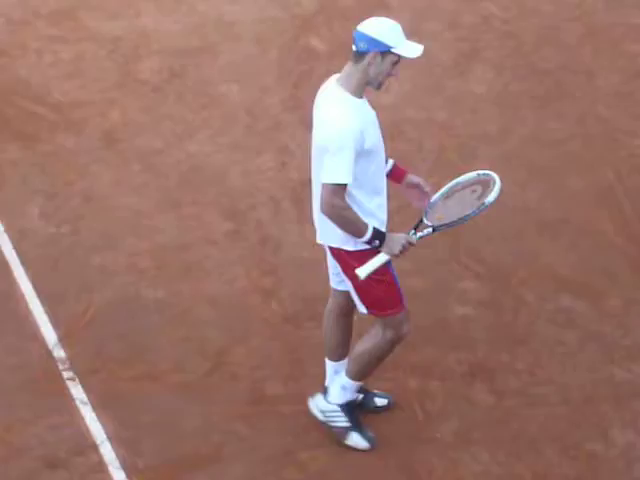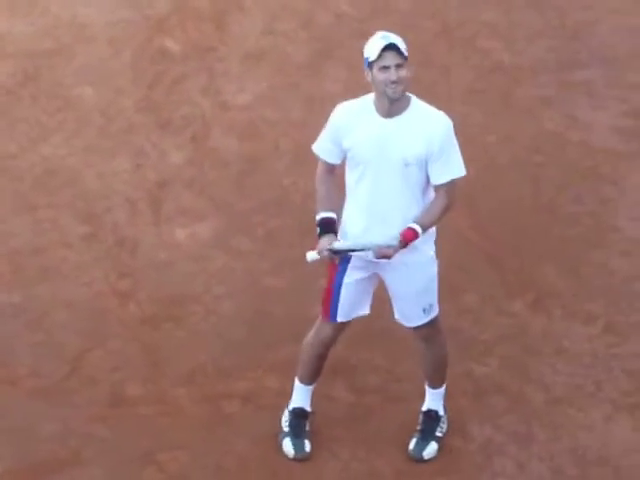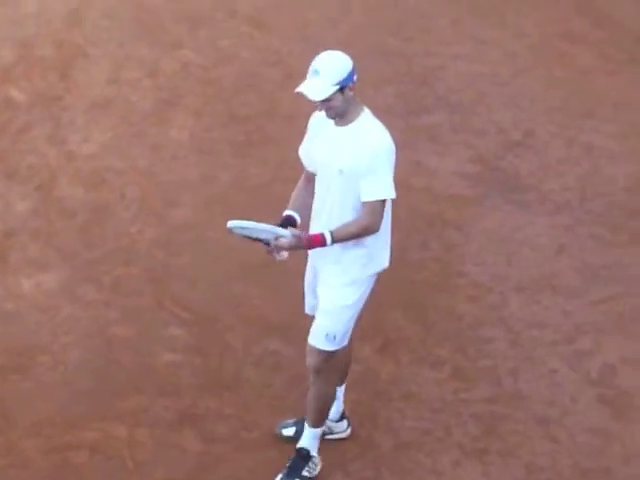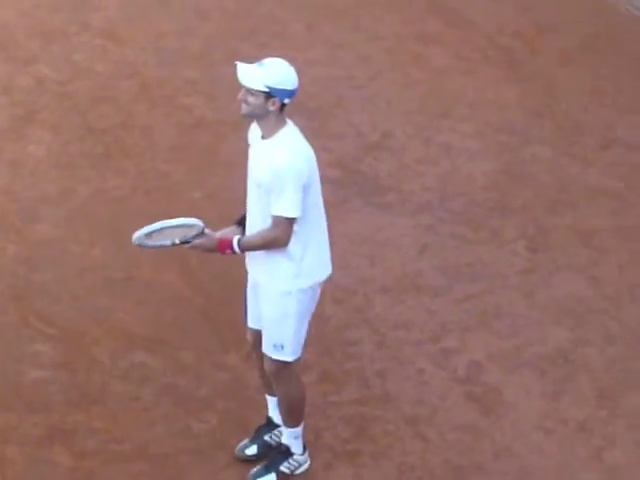
dt=1s
person 1, frame 1
left shoulder: (338, 86)
right shoulder: (343, 121)
right elbow: (331, 204)
left wrist: (398, 174)
right wrist: (380, 238)
left hip: (347, 232)
right hip: (355, 237)
left knee: (343, 301)
right knee: (394, 325)
left ankle: (337, 389)
right ankle: (338, 400)
person 1, frame 2
left shoulder: (435, 126)
right shoulder: (346, 116)
left elbow: (445, 196)
right elbow: (327, 170)
left wrist: (406, 236)
right wrist: (328, 226)
left hip: (411, 251)
right hip: (355, 243)
left knee: (427, 332)
right knee: (326, 331)
left ankle: (434, 412)
right ankle: (297, 411)
person 1, frame 3
left shoulder: (374, 143)
right shoulder: (319, 124)
left elbow: (371, 221)
left wrist: (308, 241)
right wrist: (288, 223)
left hip: (353, 264)
right hip: (325, 252)
left knee: (318, 358)
right knee: (334, 341)
right ankle: (333, 416)
person 1, frame 4
left shoulder: (289, 157)
right shoulder: (259, 134)
left elbow: (279, 236)
left wrist: (224, 244)
right wrist: (241, 224)
left hip: (290, 276)
right hip: (264, 267)
left knee: (279, 365)
right knee: (260, 348)
right ankle: (276, 423)
